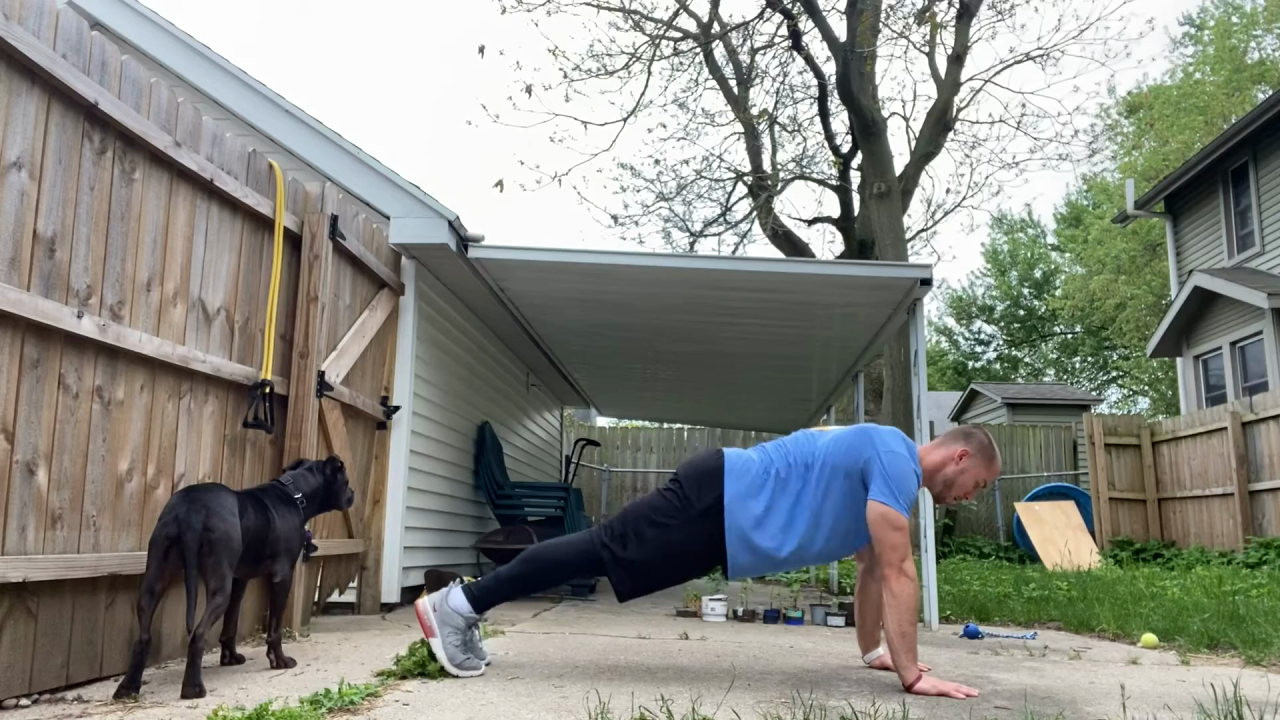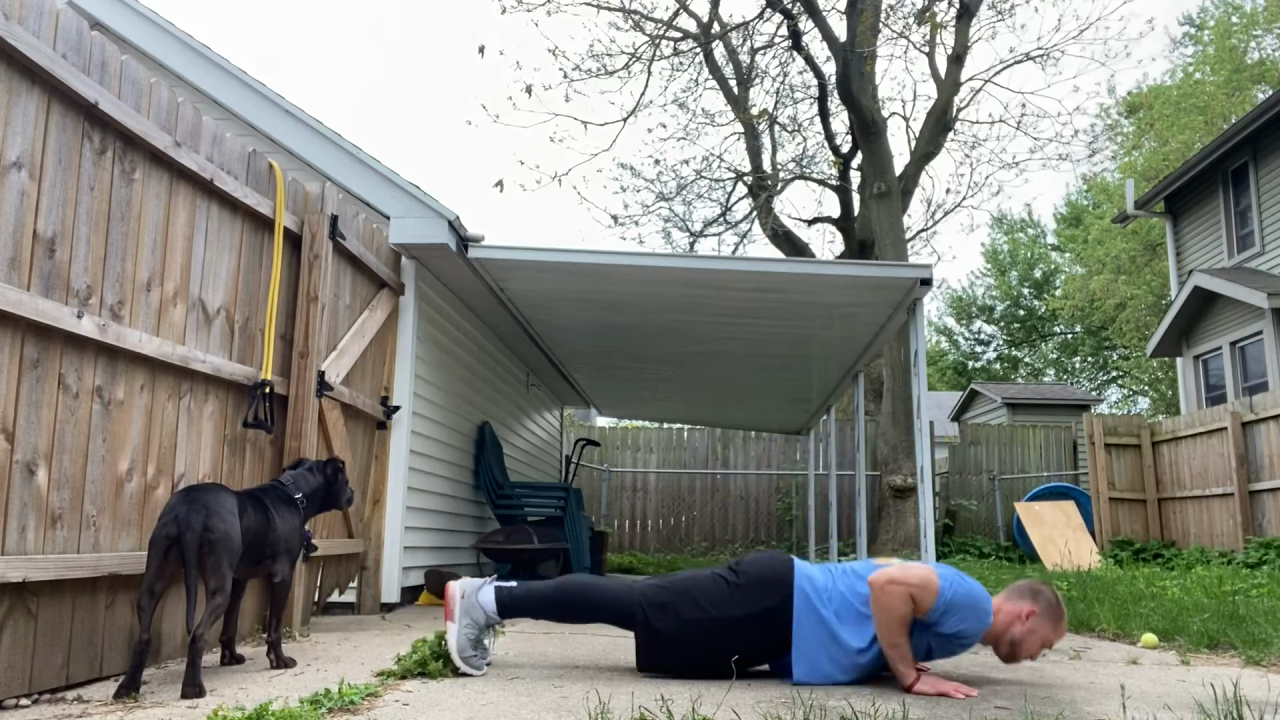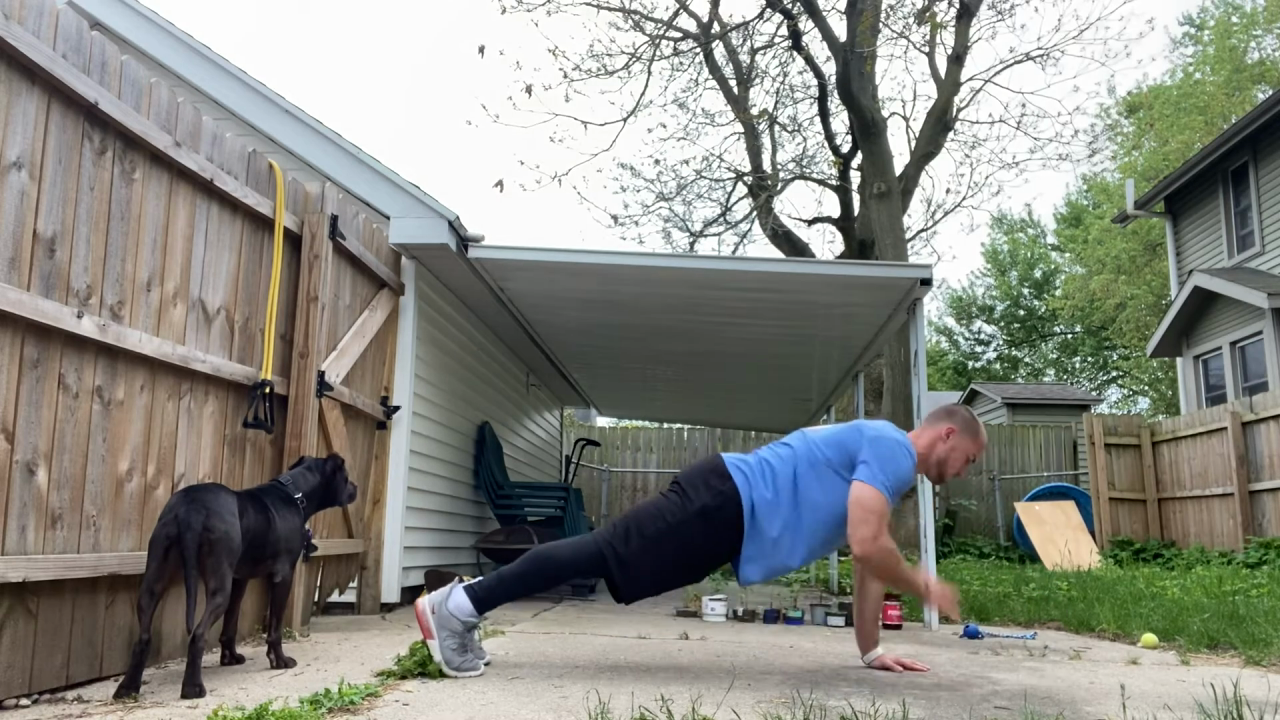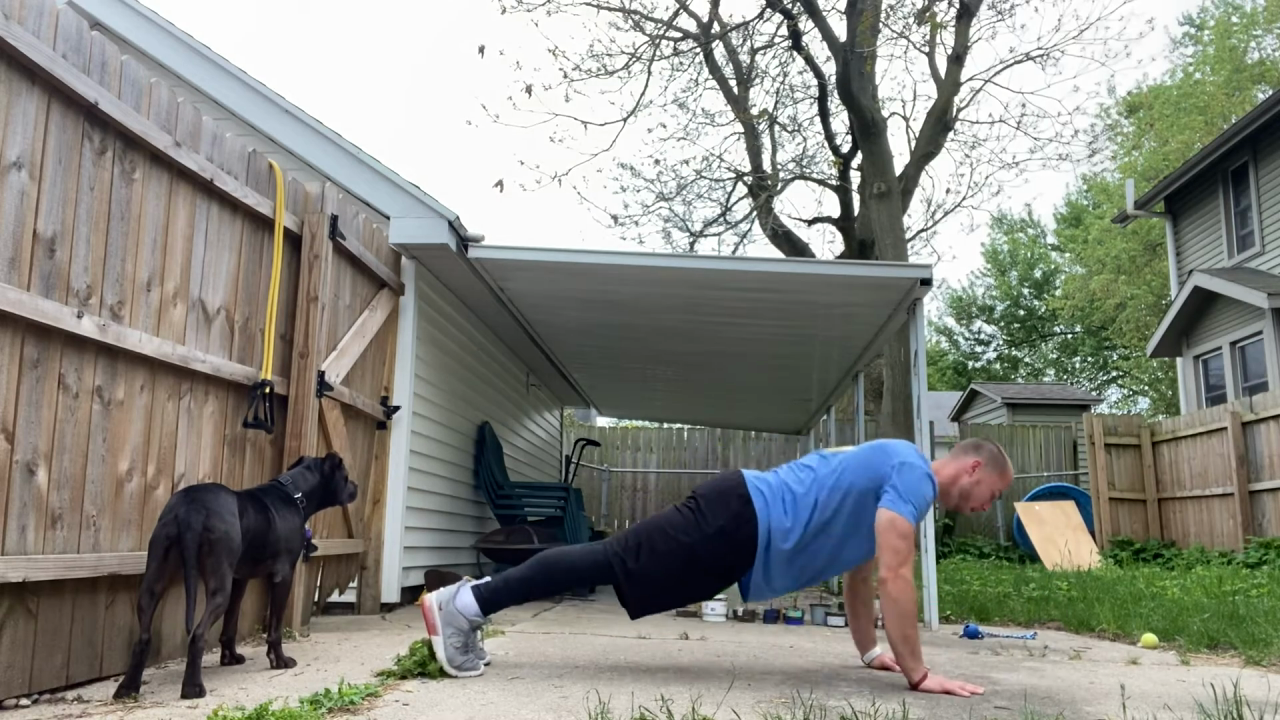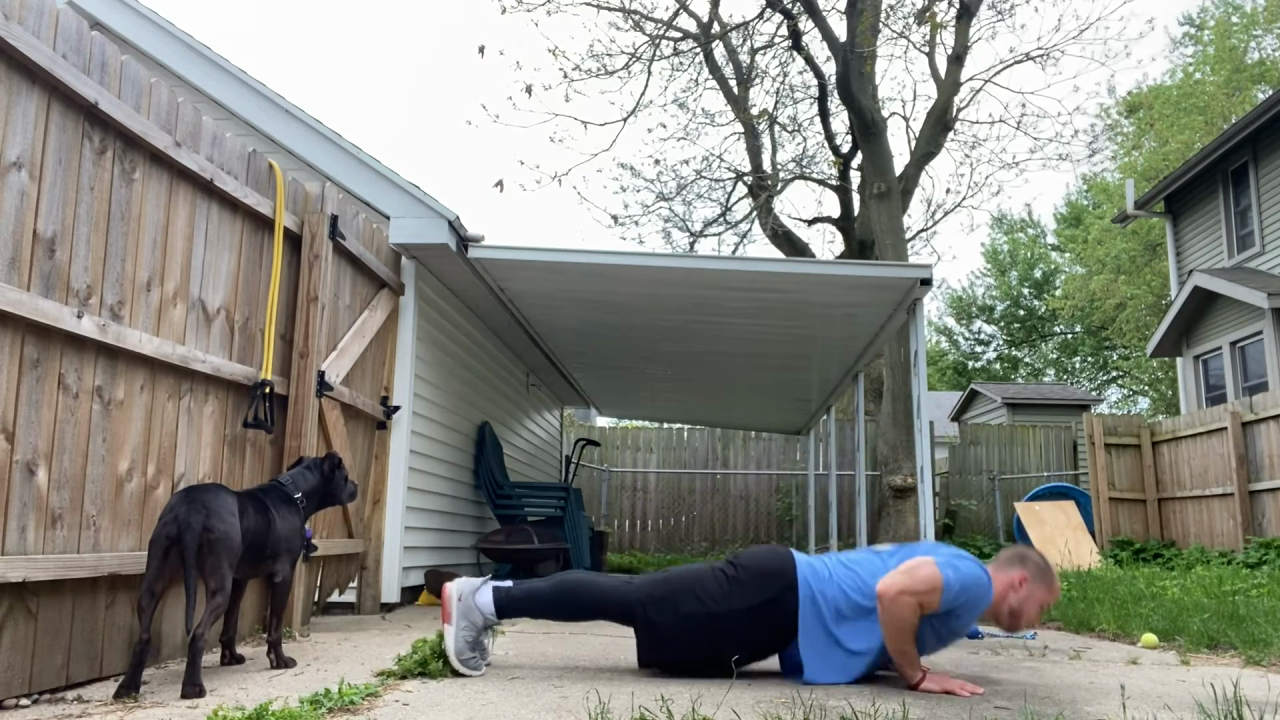
dt=0.7s
person 1, frame 1
left shoulder: (886, 464)
right shoulder: (896, 459)
left elbow: (871, 568)
right elbow: (897, 574)
left wrist: (873, 650)
right wrist: (912, 675)
left hip: (728, 509)
right hip: (720, 500)
left knee: (598, 552)
right knee: (600, 551)
left ankle: (467, 599)
right ankle: (456, 603)
person 1, frame 2
left shoulder: (956, 597)
right shoulder: (973, 605)
right elbow: (886, 585)
left wrist: (883, 655)
right wrist: (909, 674)
left hip: (787, 592)
right hip: (778, 607)
left knee: (635, 599)
right knee: (635, 606)
left ankle: (495, 593)
right ankle: (484, 598)
person 1, frame 3
left shoulder: (882, 457)
right shoulder: (891, 448)
left elbow: (867, 564)
right elbow: (866, 546)
left wrist: (871, 649)
right wrist: (921, 585)
left hip: (728, 511)
right hip: (721, 504)
left knee: (599, 556)
right knee: (603, 555)
left ankle: (462, 604)
right ankle: (456, 604)
person 1, frame 4
left shoulder: (896, 475)
right shoulder: (914, 474)
left elbow: (862, 571)
right elbow: (896, 577)
left wrist: (870, 650)
right wrist: (917, 672)
left hip: (744, 523)
right hip: (738, 521)
left knee: (605, 562)
right knee: (610, 562)
left ankle: (470, 601)
right ankle: (464, 603)
person 1, frame 5
left shoulder: (948, 571)
right shoulder: (969, 578)
right elbow: (889, 593)
left wrist: (881, 654)
right wrist: (913, 669)
left hip: (784, 592)
right hip: (777, 598)
left knee: (631, 597)
right knee: (632, 603)
left ankle: (490, 594)
right ankle: (480, 601)
